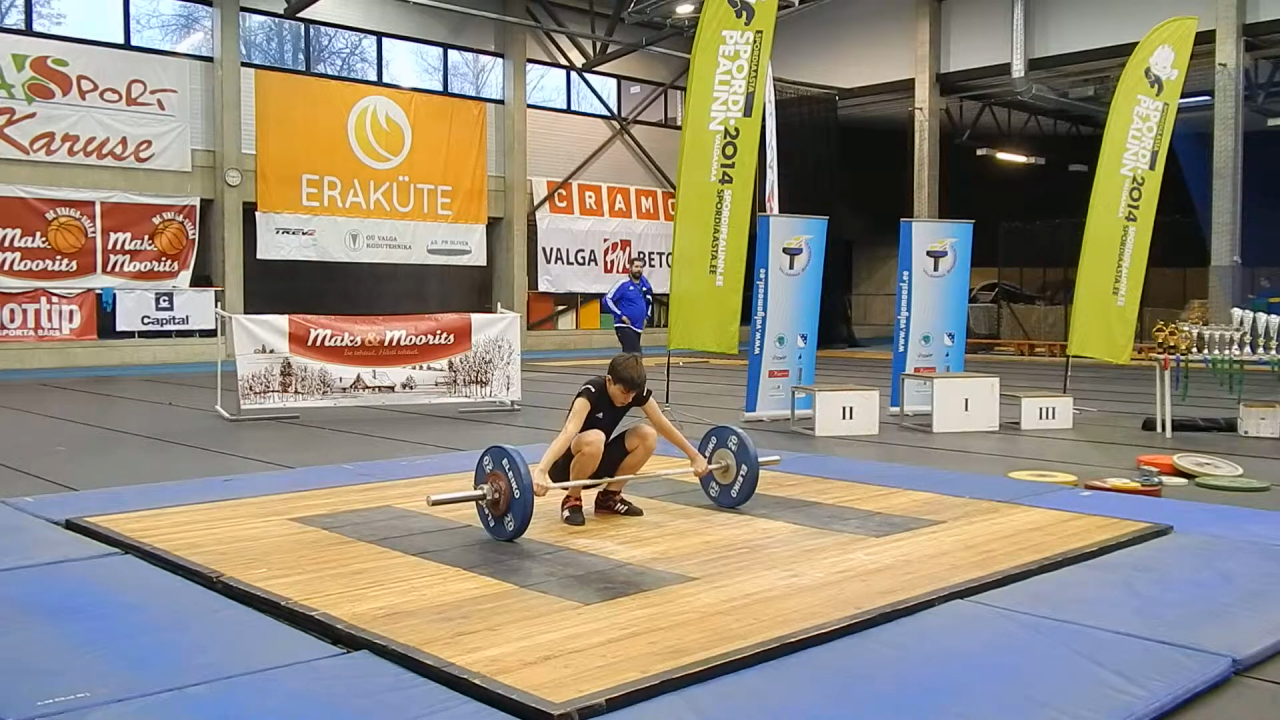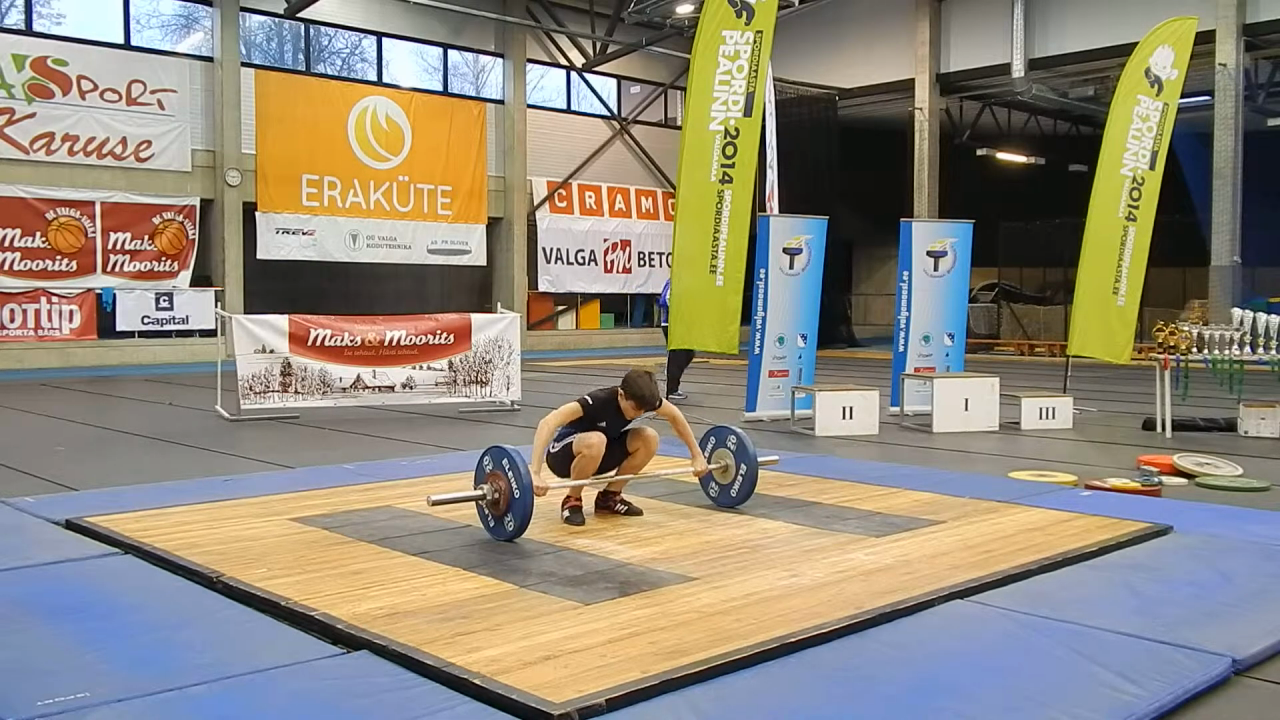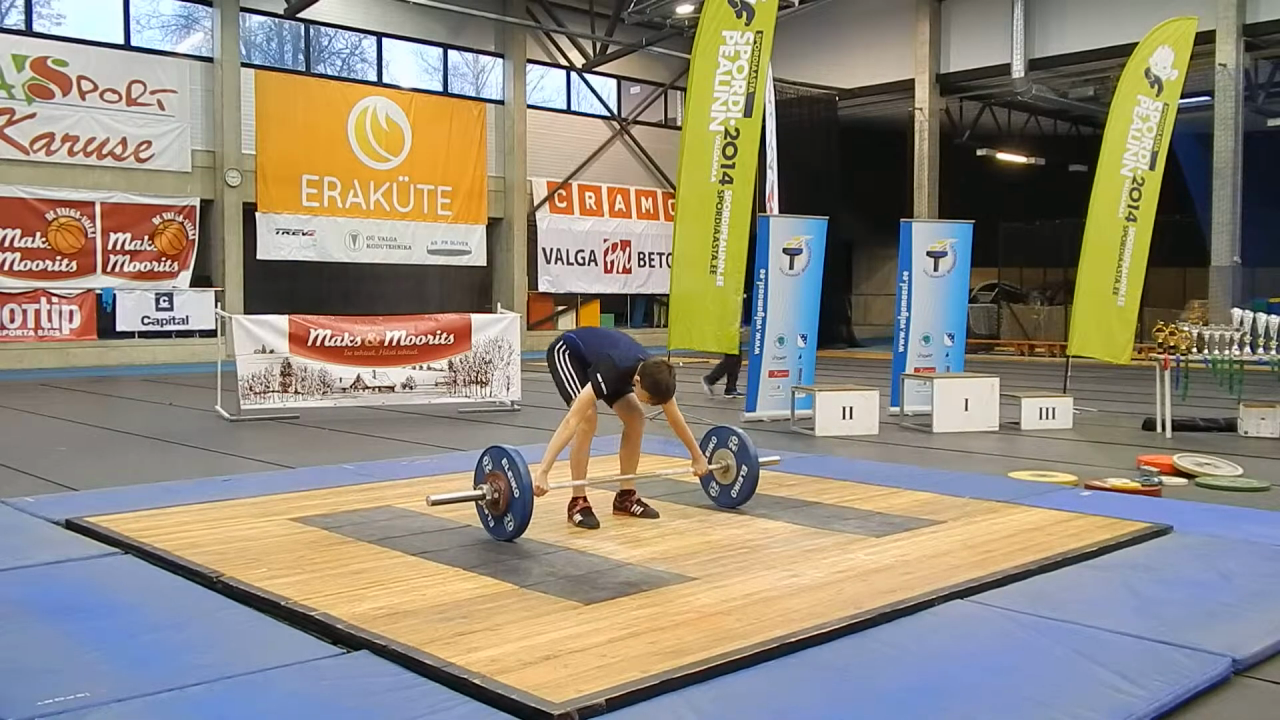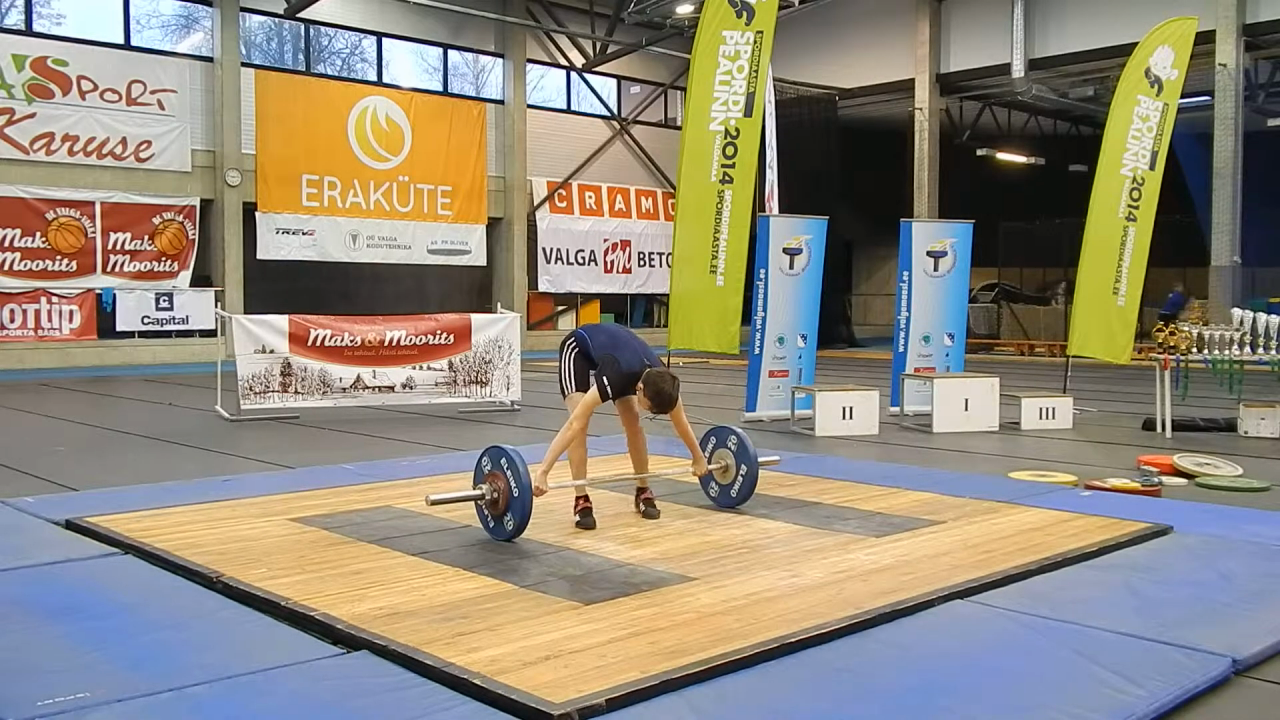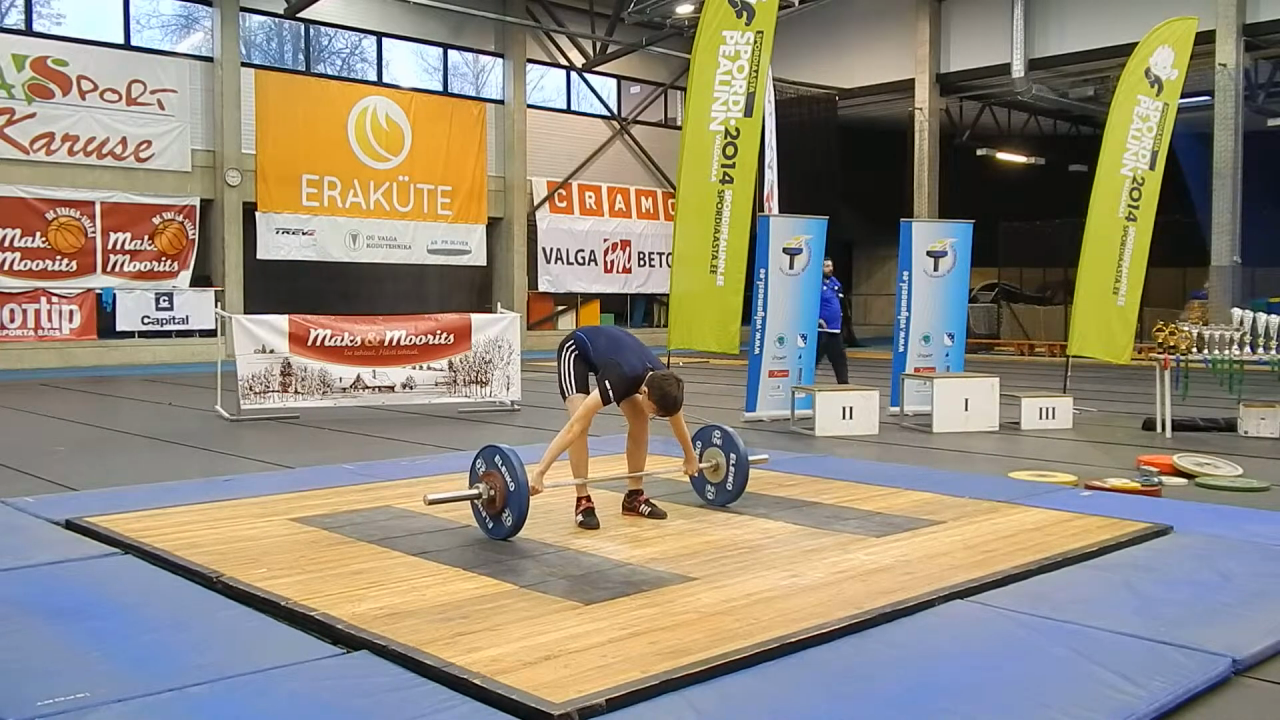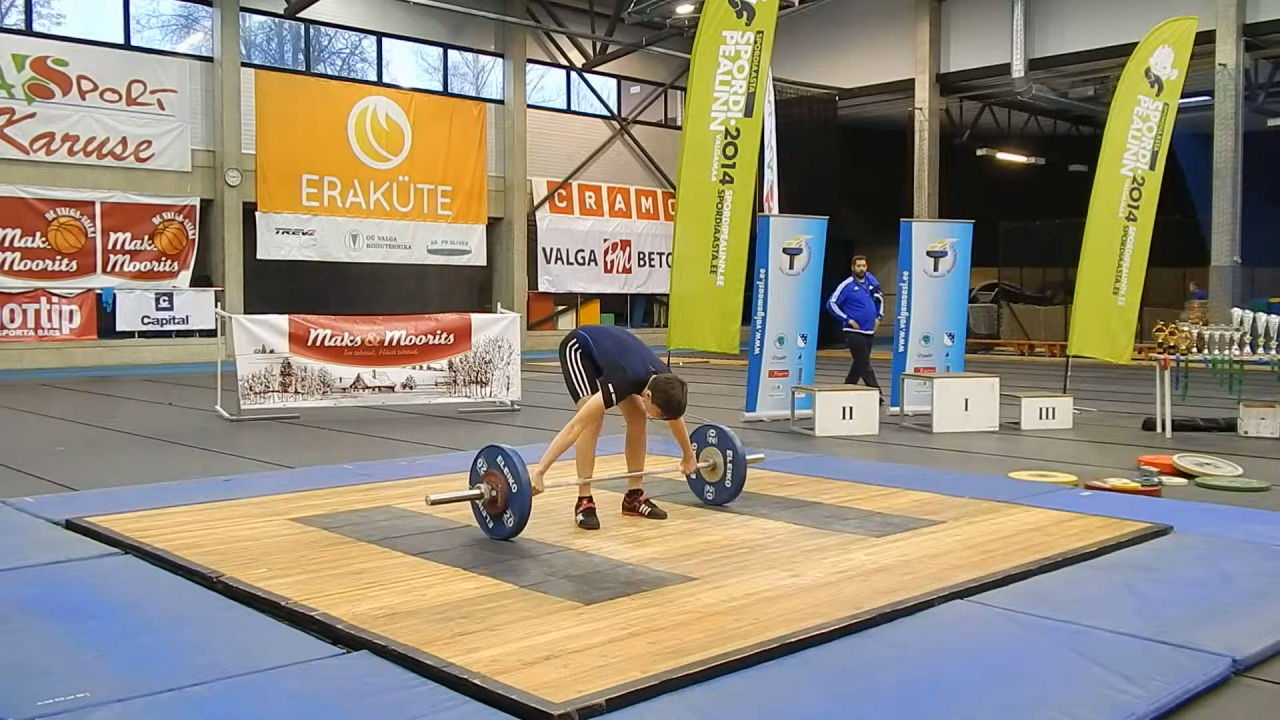
dt=0.5s
person 1, frame 1
left shoulder: (636, 391)
right shoulder: (592, 391)
left elbow: (662, 425)
right elbow: (569, 431)
left wrist: (695, 456)
right wrist: (540, 472)
left hip: (596, 463)
right hip: (564, 465)
left knee: (647, 435)
right knee: (594, 440)
left ankle: (609, 496)
right ankle: (571, 501)
person 1, frame 2
left shoulder: (643, 397)
right shoulder: (597, 401)
left elbow: (675, 417)
right elbow: (546, 424)
left wrist: (697, 455)
right wrist: (535, 472)
right hip: (564, 454)
left knee: (650, 439)
right knee: (596, 442)
left ankle: (609, 495)
right ankle: (572, 501)
person 1, frame 3
left shoulder: (655, 373)
right shoulder: (610, 371)
left elbow: (675, 418)
right elbow: (571, 421)
left wrist: (698, 457)
right wrist: (542, 472)
left hip: (592, 356)
right hip: (566, 351)
left knee: (635, 417)
right knee: (588, 417)
left ankle: (625, 496)
right ankle: (578, 502)
person 1, frame 4
left shoulder: (662, 380)
right shoulder: (617, 375)
left elbow: (680, 421)
right elbow: (574, 423)
left wrist: (698, 457)
right wrist: (543, 472)
left hip: (609, 344)
right hip: (577, 347)
left knee: (632, 418)
right knee: (581, 421)
left ankle: (643, 491)
right ankle: (581, 500)
person 1, frame 5
left shoulder: (663, 382)
right shoulder: (620, 379)
left elbow: (678, 421)
right elbow: (573, 427)
left wrist: (691, 457)
right wrist: (539, 472)
left hip: (607, 346)
right hip: (576, 349)
left knee: (640, 420)
right knee: (582, 421)
left ankle: (634, 496)
right ankle: (583, 501)
person 1, frame 6
left shoulder: (664, 382)
right shoulder: (624, 381)
left elbow: (676, 419)
right elbow: (576, 426)
left wrist: (689, 456)
right wrist: (538, 472)
left hip: (604, 347)
right hip: (577, 347)
left knee: (637, 417)
right knee: (593, 420)
left ankle: (634, 496)
right ankle: (583, 501)
